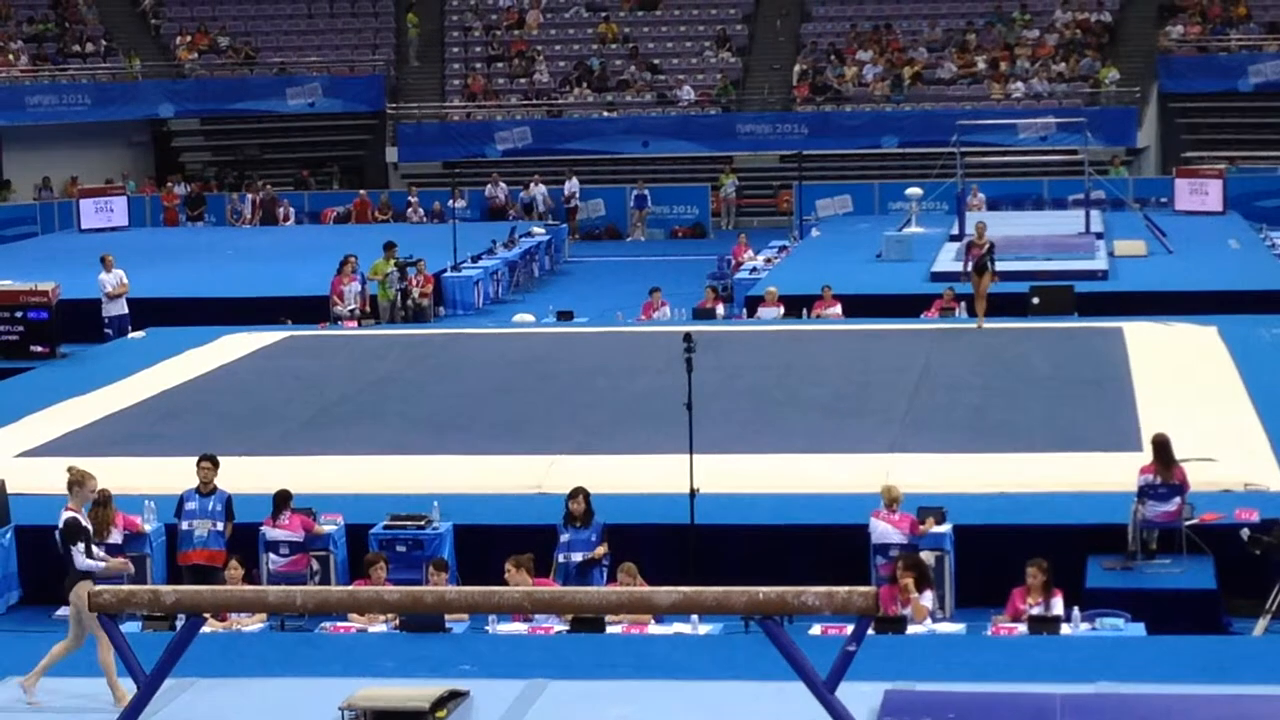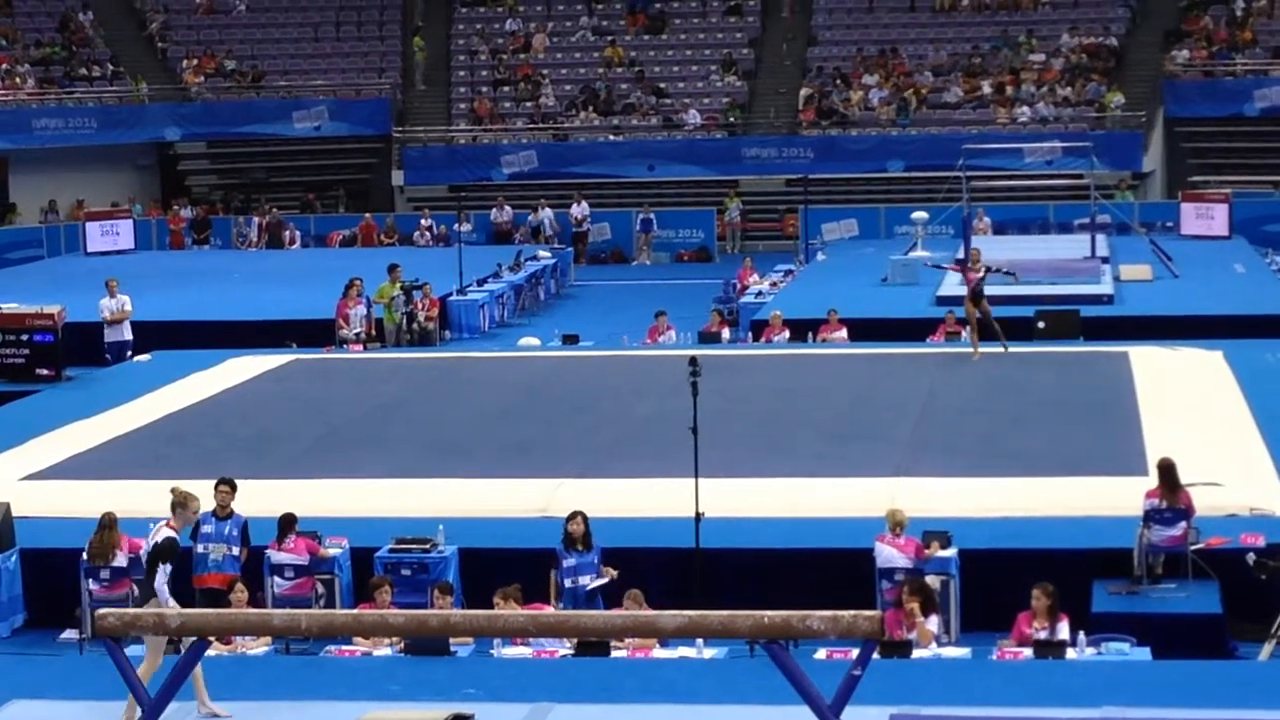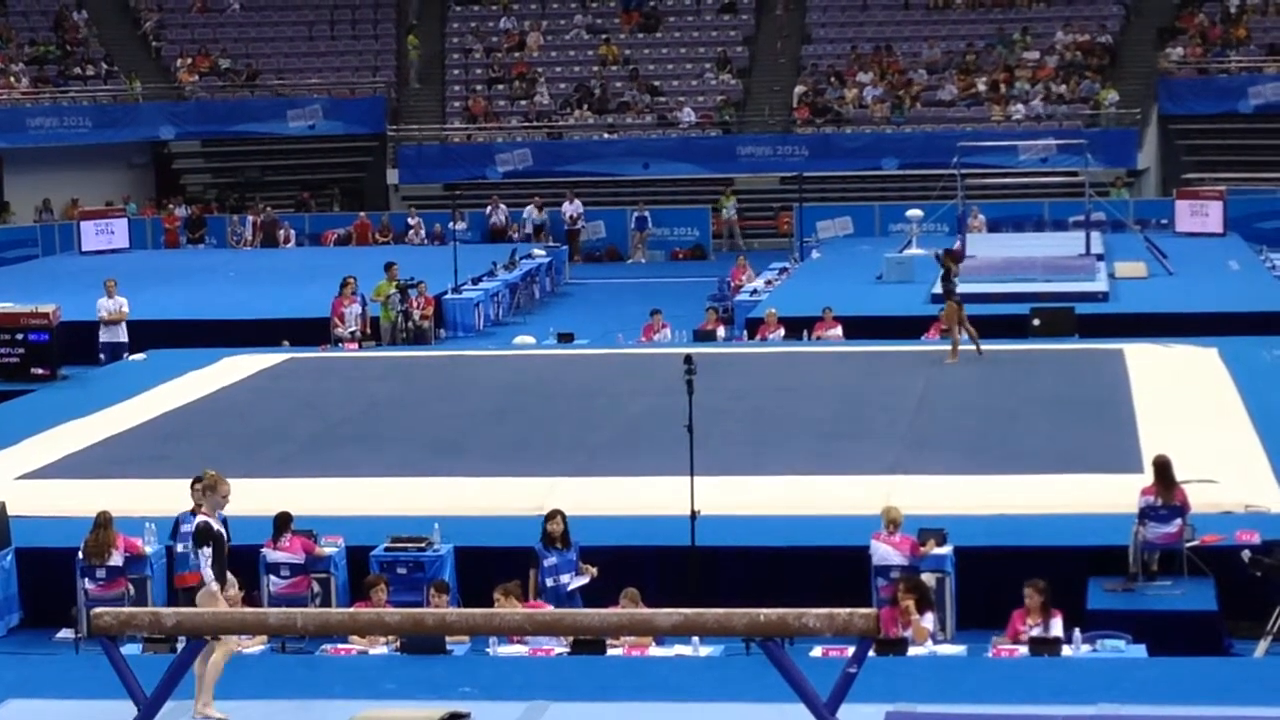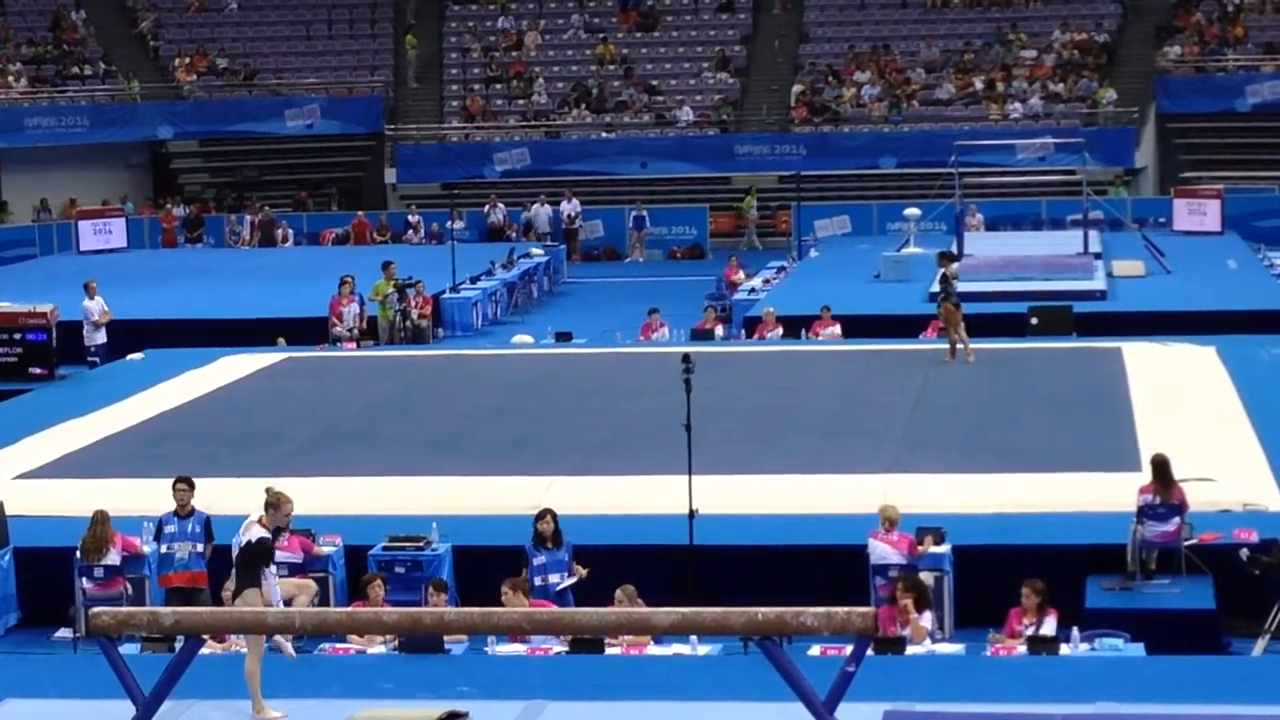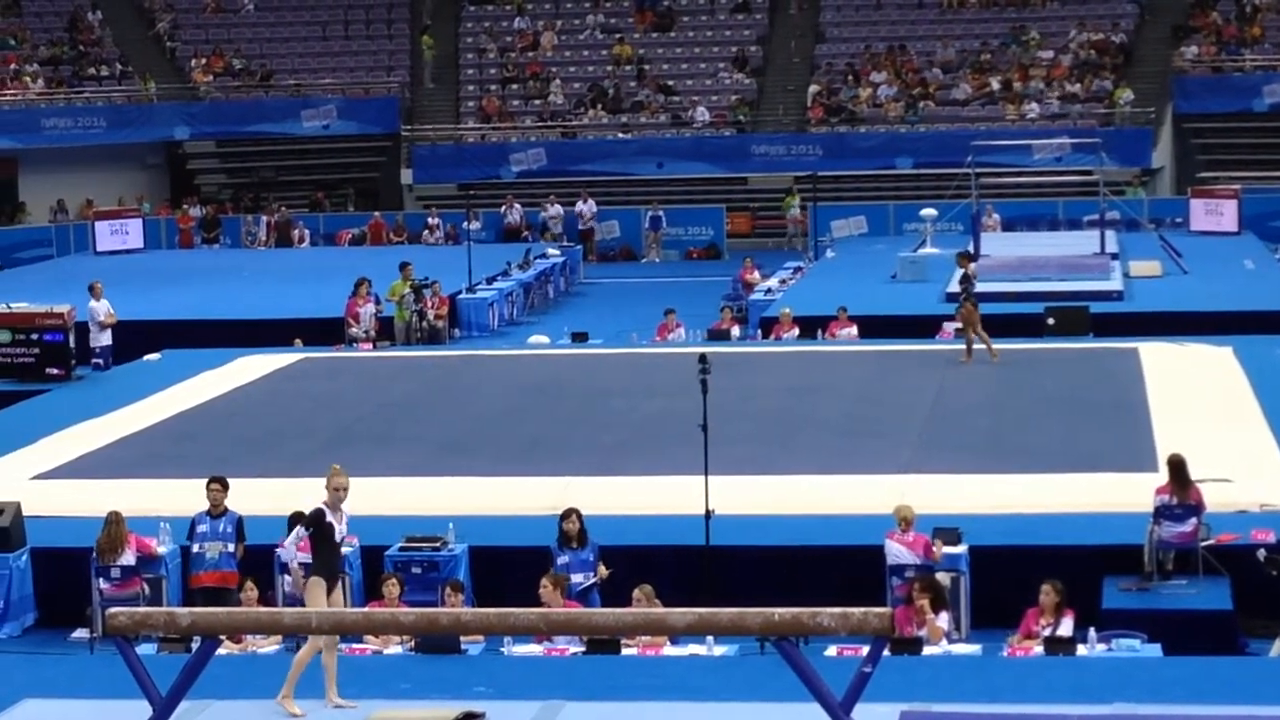
dt=1s
person 1, frame 1
left shoulder: (78, 514)
right shoulder: (72, 522)
right elbow: (79, 562)
left wrist: (110, 561)
right wrist: (108, 567)
left hip: (80, 583)
right hip: (79, 585)
left knee: (75, 640)
right knee: (105, 640)
left ankle: (32, 679)
right ankle: (119, 697)
person 1, frame 2
left shoulder: (163, 527)
right shoulder: (170, 542)
left elbow: (145, 554)
right elbow: (160, 582)
right wrist: (170, 612)
left hip: (158, 597)
right hip: (155, 601)
left knee: (191, 644)
right knee: (153, 660)
person 1, frame 3
left shoulder: (214, 519)
right shoulder: (203, 525)
right elbow: (205, 566)
left wrist: (228, 578)
right wrist: (219, 595)
left hip: (215, 588)
right hip: (209, 592)
left knee: (209, 647)
right knee: (228, 645)
person 1, frame 4
left shoulder: (253, 520)
right shoulder: (264, 542)
left elbow: (236, 546)
right elbow: (270, 581)
left wrist: (238, 571)
left hip: (254, 584)
right hip: (249, 592)
right knee: (256, 651)
left ankle: (283, 635)
person 1, frame 5
left shoulder: (344, 516)
right shoulder: (318, 514)
right elbow: (291, 542)
right wrist: (294, 571)
left hip: (335, 580)
right hip: (317, 579)
left knee: (332, 641)
right knee: (316, 641)
left ankle: (331, 696)
right ankle: (286, 695)
